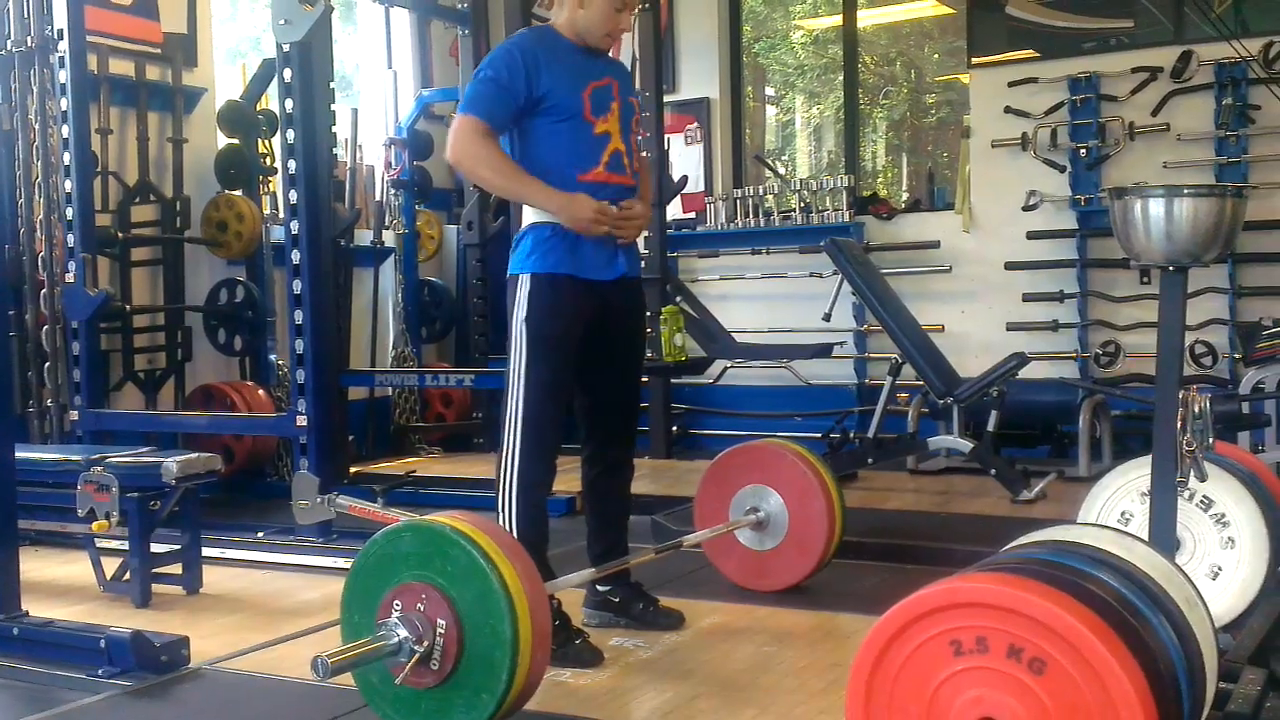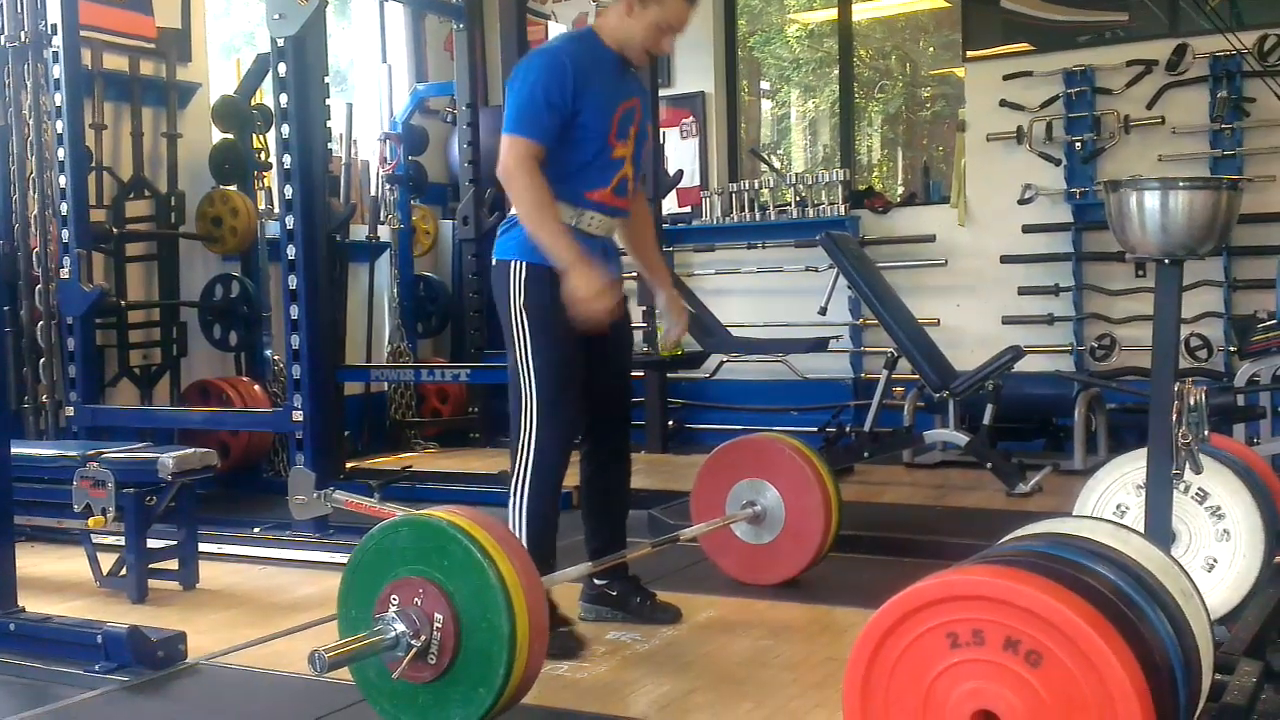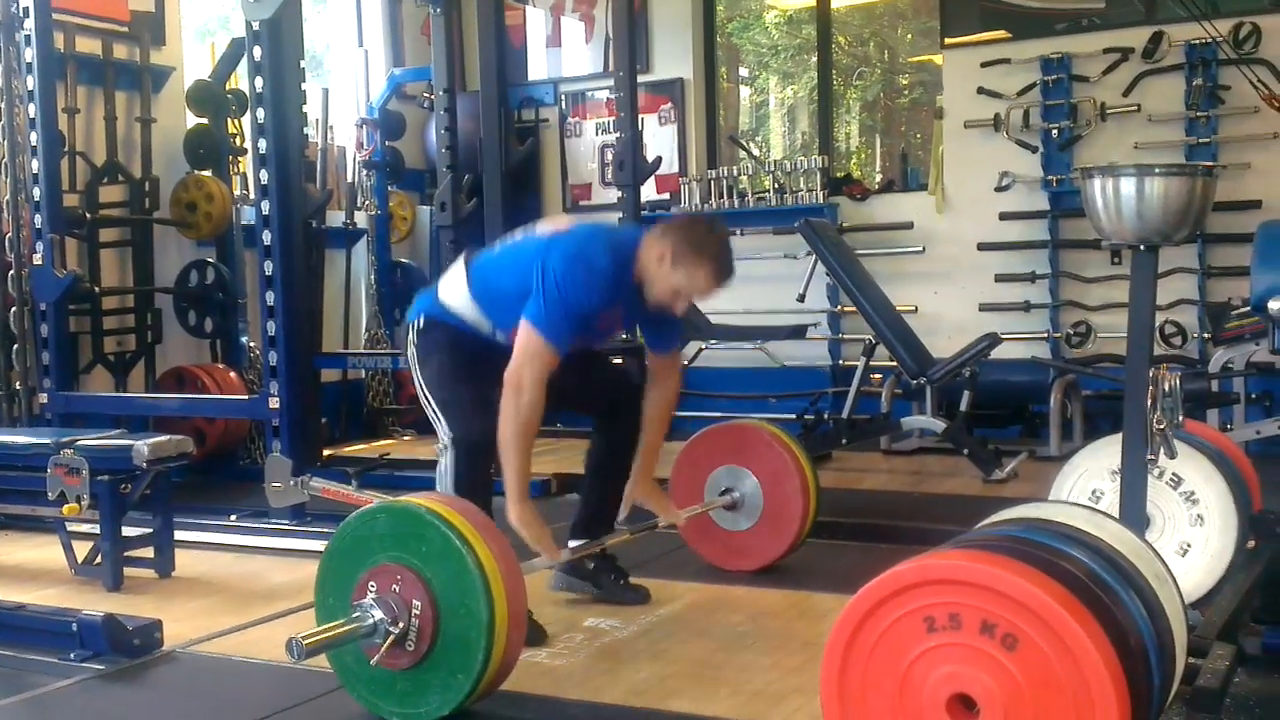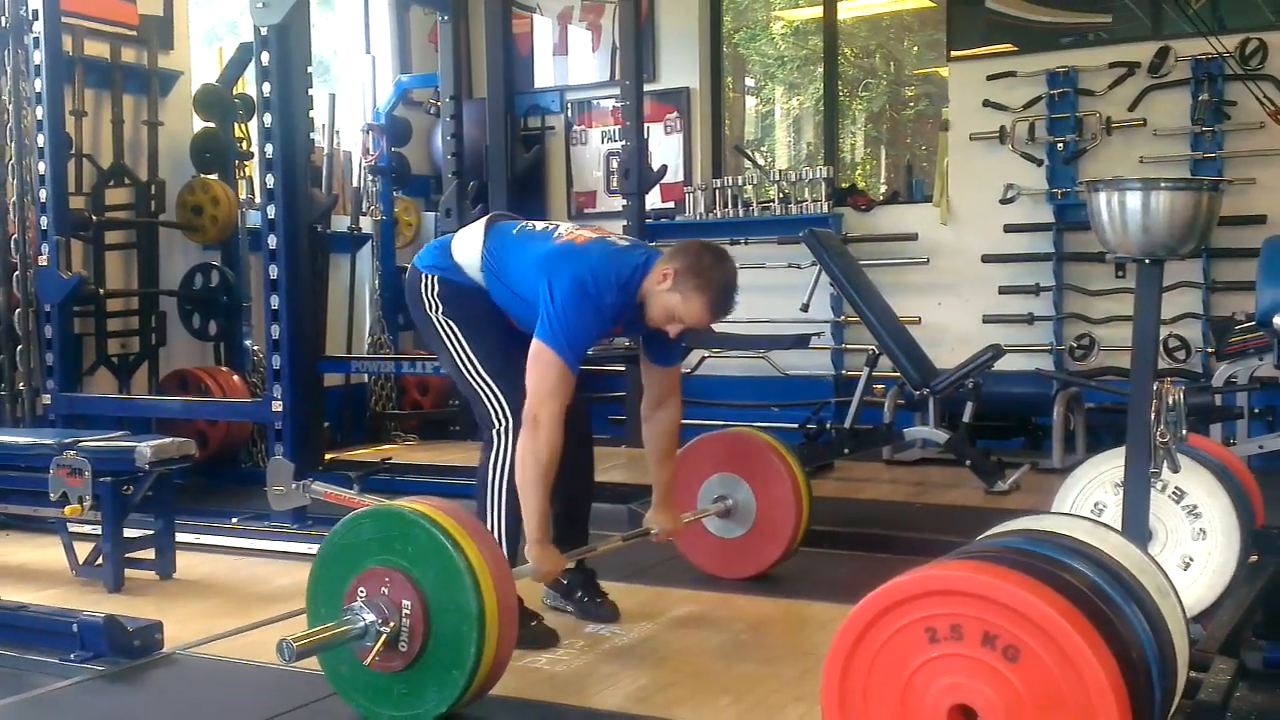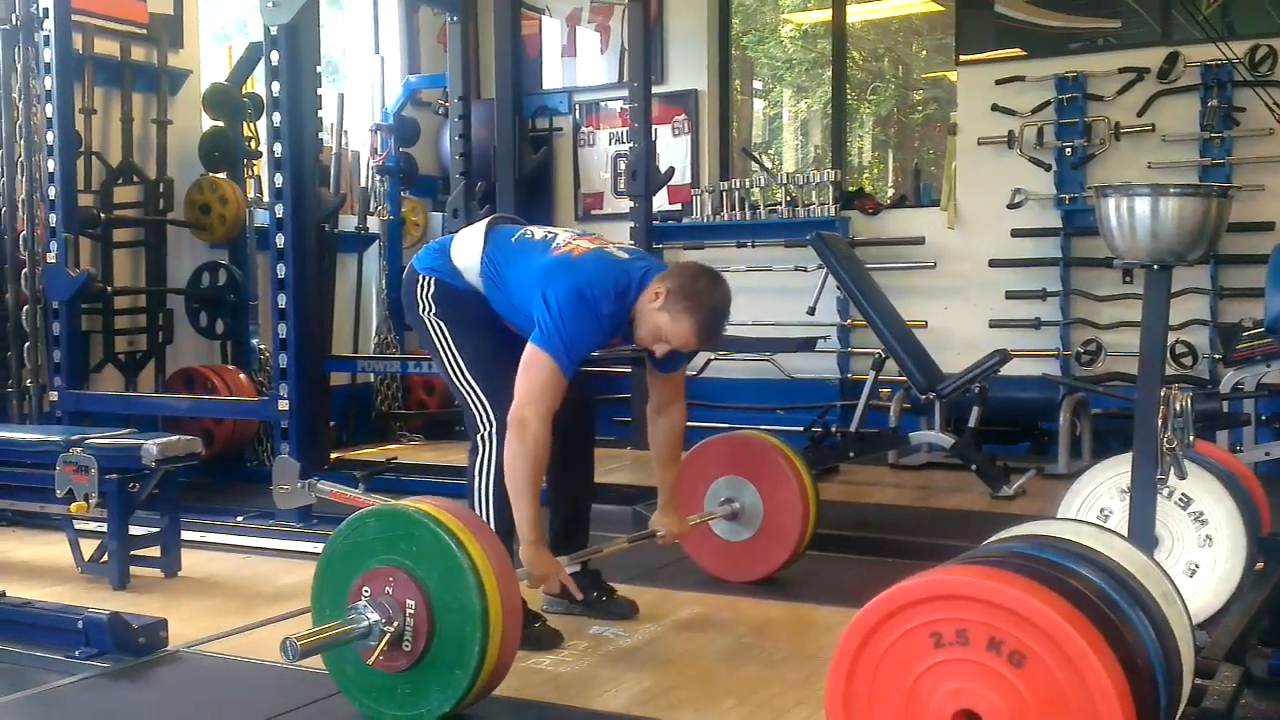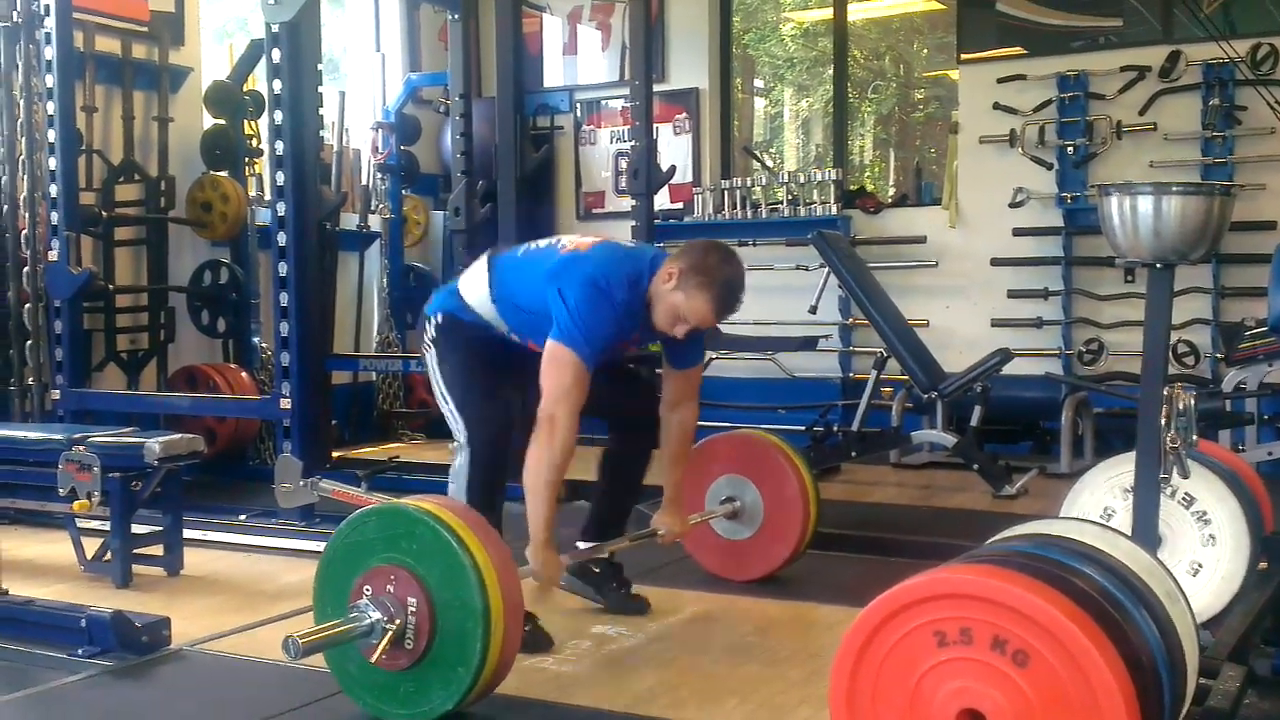
dt=0.7s
person 1, frame 1
left shoulder: (618, 75)
right shoulder: (525, 57)
left elbow: (636, 165)
right elbow: (464, 146)
left wrist: (642, 208)
right wrist: (560, 204)
left hip: (619, 272)
right hip: (551, 270)
left knee: (614, 435)
right knee: (534, 439)
left ankle: (609, 586)
person 1, frame 2
left shoulder: (633, 86)
right shoulder: (558, 63)
right elbow: (515, 167)
left wrist: (662, 284)
right wrist: (573, 266)
left hip: (597, 272)
right hip: (541, 267)
left knee: (610, 432)
right knee: (549, 429)
left ankle: (608, 581)
person 1, frame 3
left shoulder: (663, 277)
right shoulder: (581, 265)
left elbow: (662, 380)
right elbow: (522, 384)
left wrist: (643, 477)
right wrist: (518, 501)
left hip: (509, 331)
right hip: (445, 327)
left knee: (624, 400)
right knee: (469, 438)
left ankle: (585, 557)
person 1, frame 4
left shoulder: (666, 293)
right shoulder: (586, 286)
left elbow: (662, 402)
right elbow: (541, 413)
left wrist: (662, 503)
right wrist: (538, 542)
left hip: (506, 292)
right hip: (450, 282)
left knee: (574, 420)
right knee: (513, 418)
left ankle: (569, 574)
person 1, frame 5
left shoulder: (674, 307)
right shoulder: (582, 300)
left elbow: (667, 407)
right elbow: (526, 421)
left wrist: (667, 505)
right wrist: (532, 545)
left hip: (506, 292)
right hip: (446, 285)
left knee: (574, 418)
right knee: (498, 423)
left ankle: (571, 578)
person 1, frame 6
left shoulder: (686, 299)
right shoulder: (596, 289)
left elbow: (679, 405)
right elbow: (556, 419)
left wrist: (671, 504)
right wrist: (541, 544)
left hip: (530, 333)
right hip: (464, 323)
left knee: (641, 412)
right knee: (486, 439)
left ankle: (593, 560)
